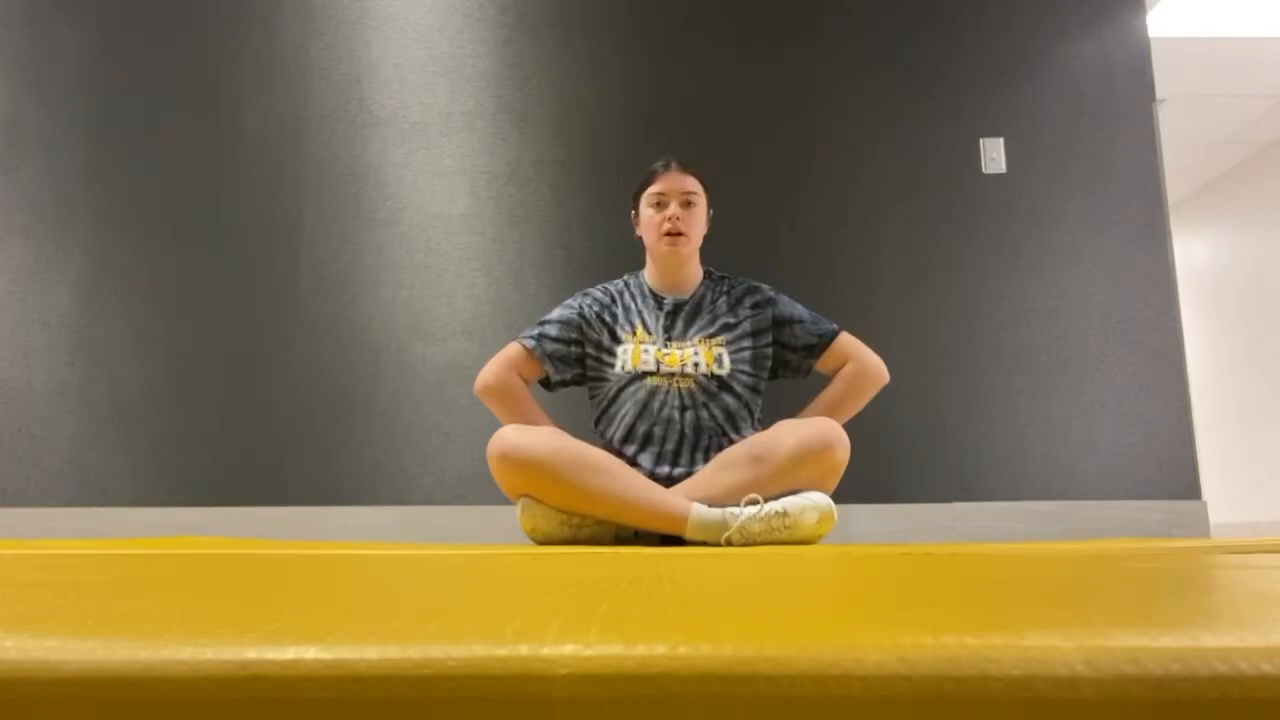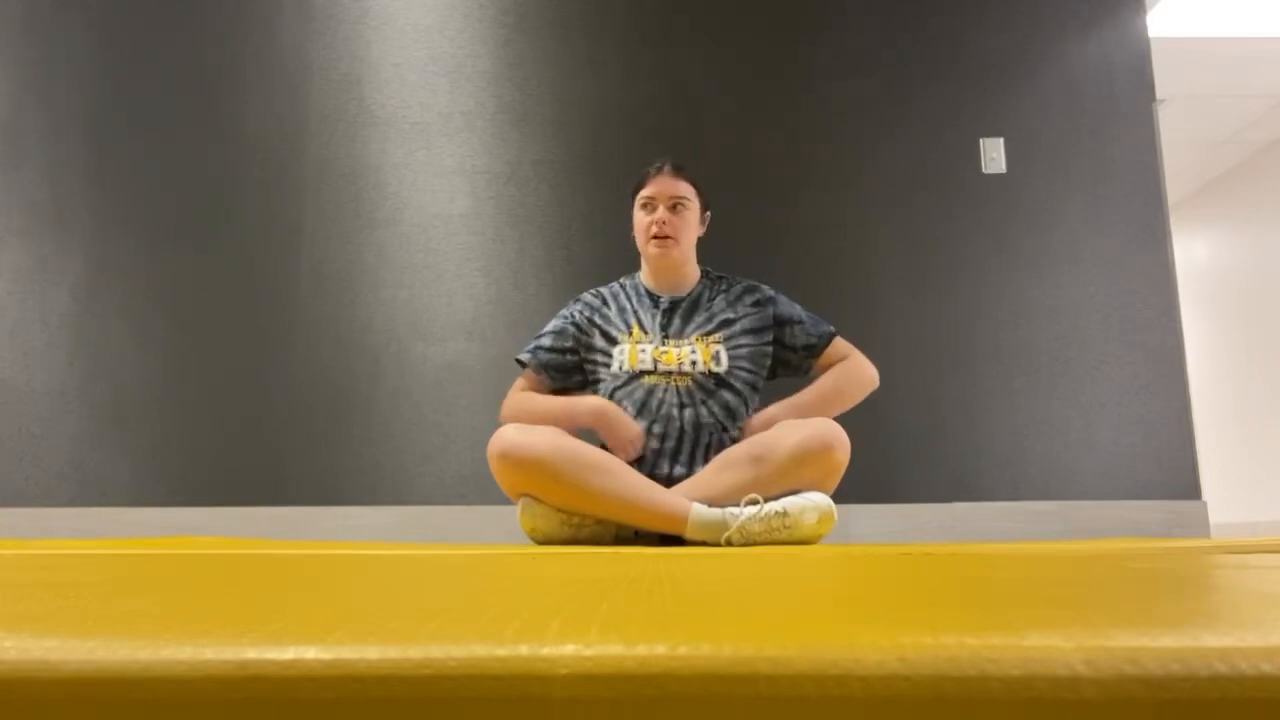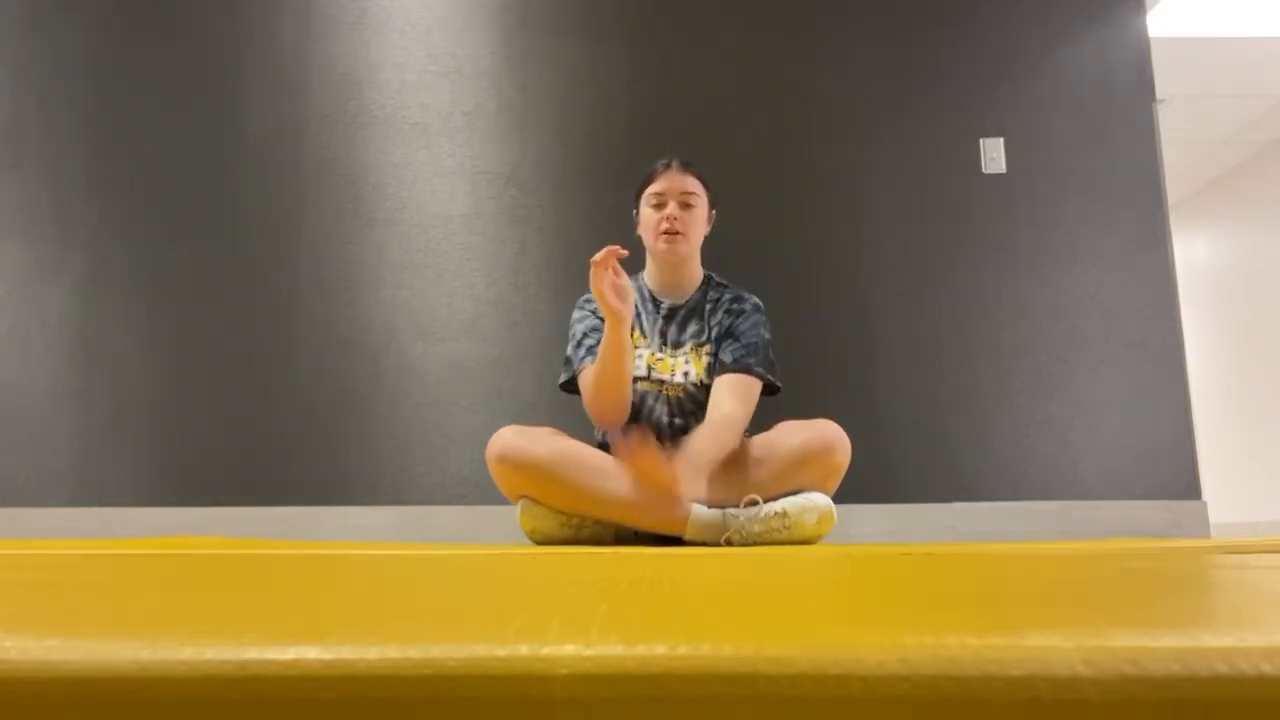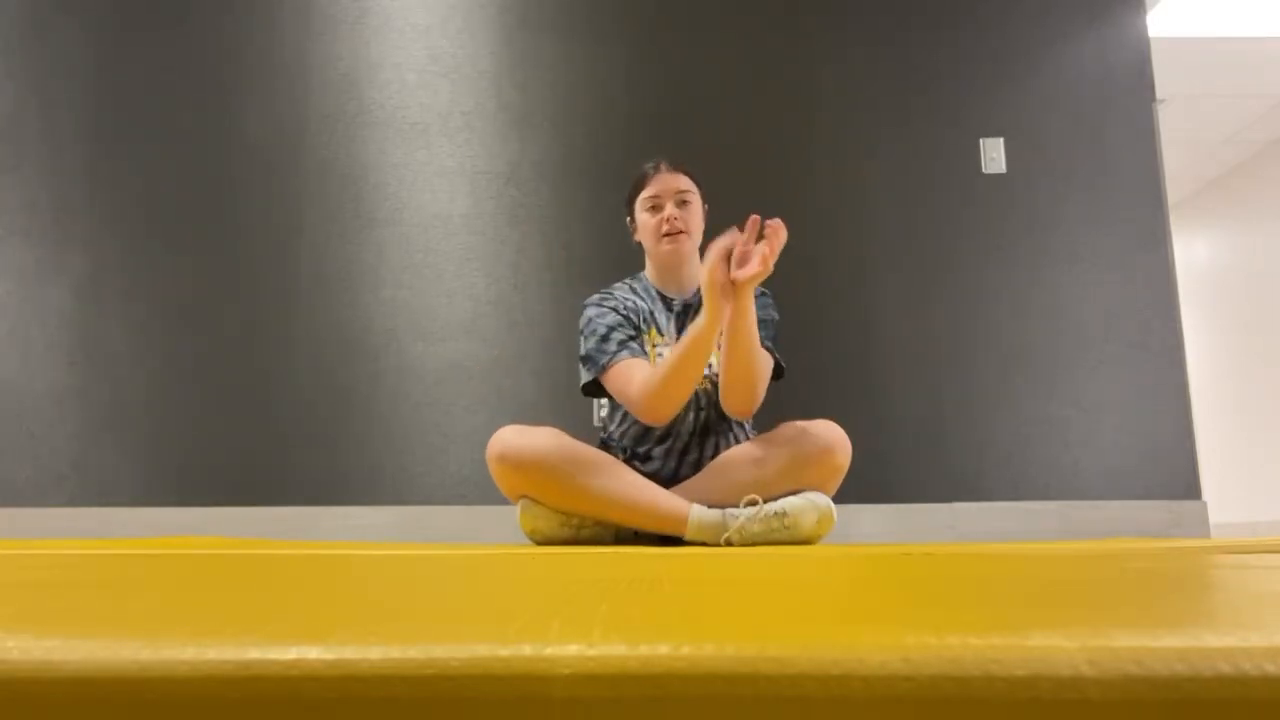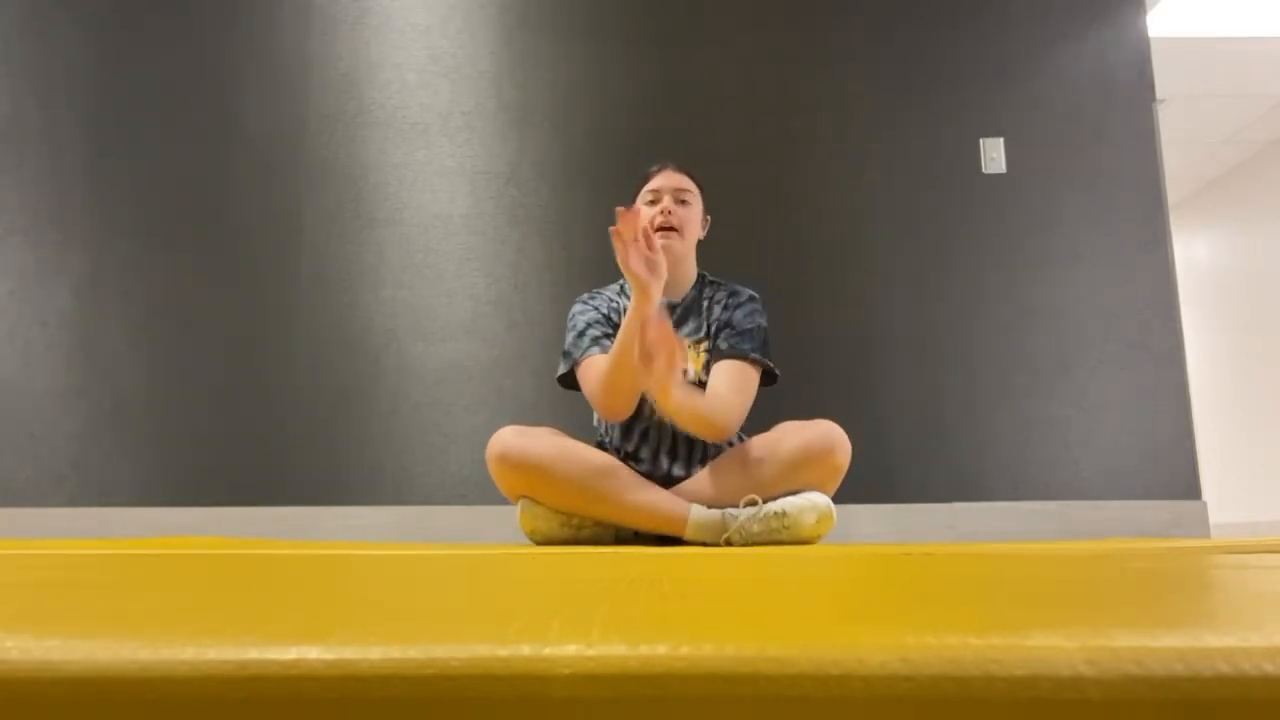
dt=1s
person 1, frame 1
left shoulder: (756, 307)
right shoulder: (596, 309)
left elbow: (867, 369)
right elbow: (495, 379)
left wrist: (786, 448)
right wrist: (565, 463)
left hip: (730, 492)
right hip: (620, 494)
left knee: (827, 440)
right knee: (508, 447)
left ankle: (624, 522)
right ankle: (719, 523)
person 1, frame 2
left shoulder: (753, 305)
right shoulder: (592, 312)
left elbow: (859, 371)
right elbow: (516, 405)
left wrist: (774, 419)
right wrist: (593, 411)
left hip: (731, 487)
right hip: (619, 492)
left knee: (826, 442)
right knee: (510, 446)
left ankle: (598, 518)
right ankle: (724, 524)
person 1, frame 3
left shoulder: (740, 311)
right shoulder: (595, 307)
left elbow: (729, 417)
right elbow: (606, 415)
left wrist: (678, 472)
right wrist: (617, 321)
left hip: (718, 484)
right hip: (618, 488)
left knee: (826, 442)
right knee: (509, 447)
left ankle: (610, 522)
right ankle: (723, 523)
person 1, frame 4
left shoulder: (753, 302)
right shoulder: (607, 310)
left elbow: (742, 404)
right elbow: (652, 406)
left wrist: (741, 292)
right wrist: (711, 312)
right hip: (627, 484)
left knee: (827, 443)
right knee: (509, 447)
left ankle: (617, 522)
right ankle: (723, 524)
person 1, frame 5
left shoulder: (737, 307)
right shoulder: (595, 309)
left elbow: (723, 421)
right elbow: (612, 405)
left wrist: (668, 392)
right wrist: (644, 296)
right hip: (624, 486)
left knee: (827, 442)
right knee: (508, 447)
left ankle: (608, 522)
right ankle: (721, 523)
